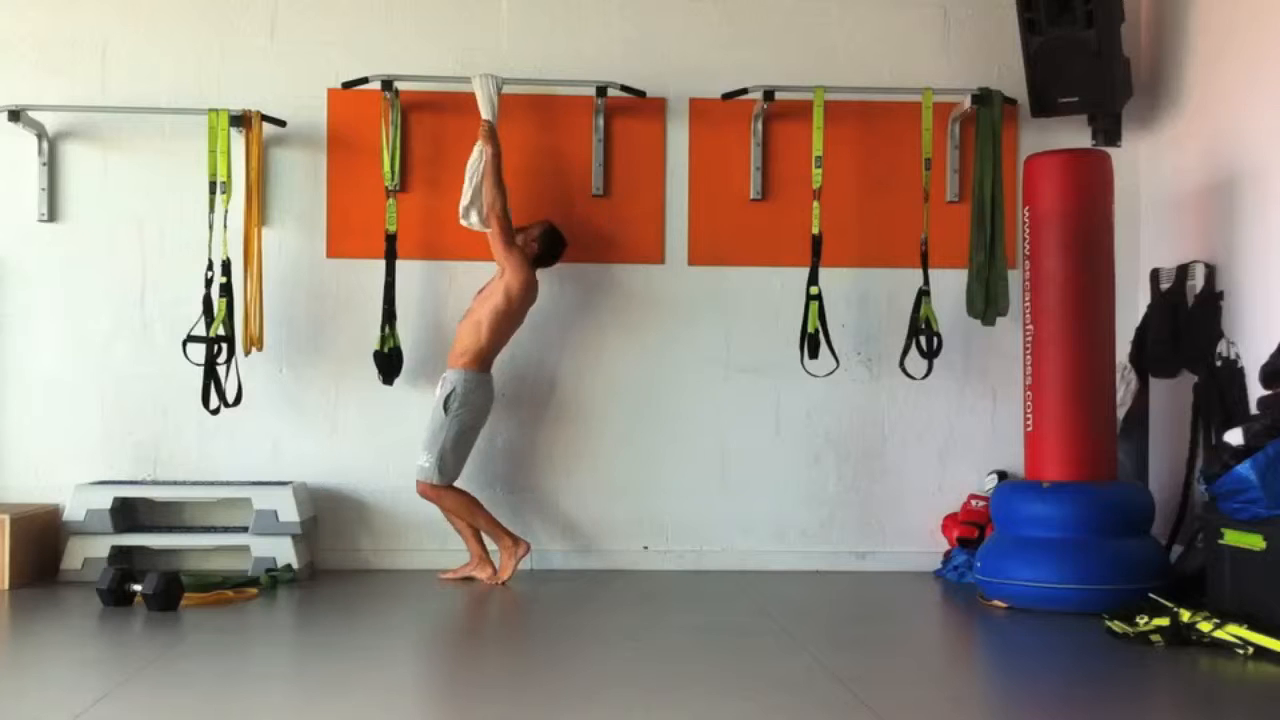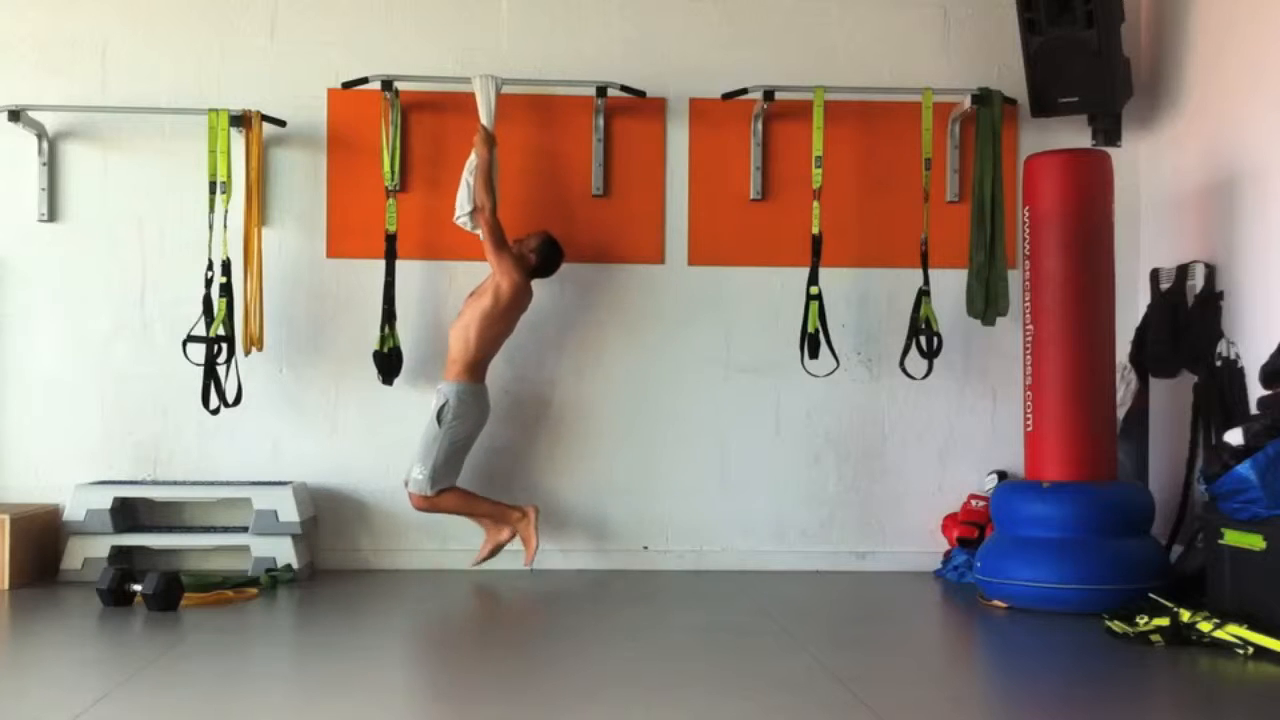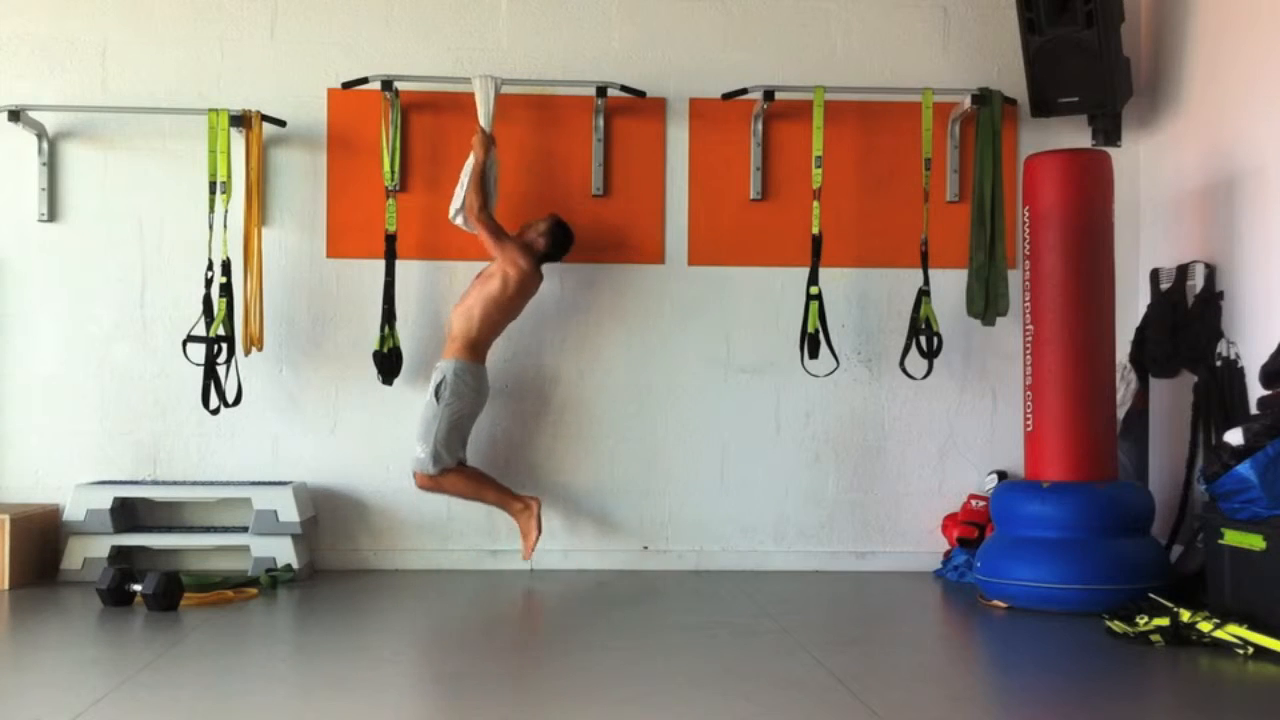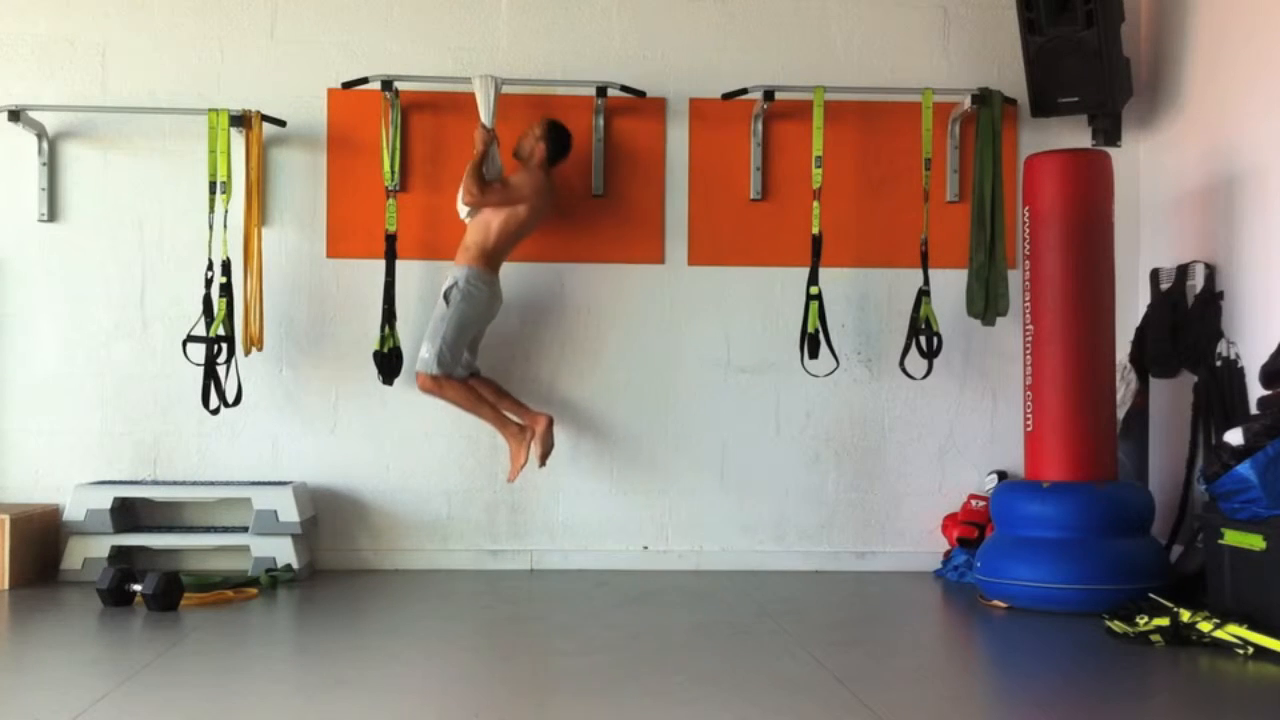
dt=0.4s
person 1, frame 1
left shoulder: (519, 273)
right shoulder: (513, 276)
left elbow: (496, 213)
right elbow: (494, 218)
left wrist: (492, 150)
right wrist: (489, 152)
left hip: (463, 386)
right hip: (463, 384)
left knee: (431, 484)
right knee: (439, 482)
left ankle: (508, 542)
right ankle: (481, 561)
person 1, frame 2
left shoulder: (510, 279)
right shoulder: (513, 286)
left elbow: (487, 214)
right elbow: (486, 217)
left wrist: (484, 154)
right wrist: (485, 157)
left hip: (459, 396)
right hip: (461, 394)
left knee: (423, 494)
right knee: (433, 485)
left ankle: (515, 515)
right ankle: (500, 525)
person 1, frame 3
left shoulder: (519, 265)
right shoulder: (521, 270)
left elbow: (476, 213)
right elbow: (483, 217)
left wrist: (480, 156)
right wrist: (483, 159)
left hip: (456, 375)
right hip: (462, 374)
left knee: (428, 475)
right knee: (448, 468)
left ankle: (520, 505)
right ankle: (520, 504)
person 1, frame 4
left shoulder: (532, 183)
right shoulder: (528, 187)
left elbow: (472, 194)
right elbow: (486, 195)
left wrist: (481, 149)
right wrist: (486, 152)
left hip: (470, 283)
right hip: (479, 285)
left knee: (431, 377)
right knee: (462, 375)
left ankle: (514, 431)
right ankle: (534, 419)
